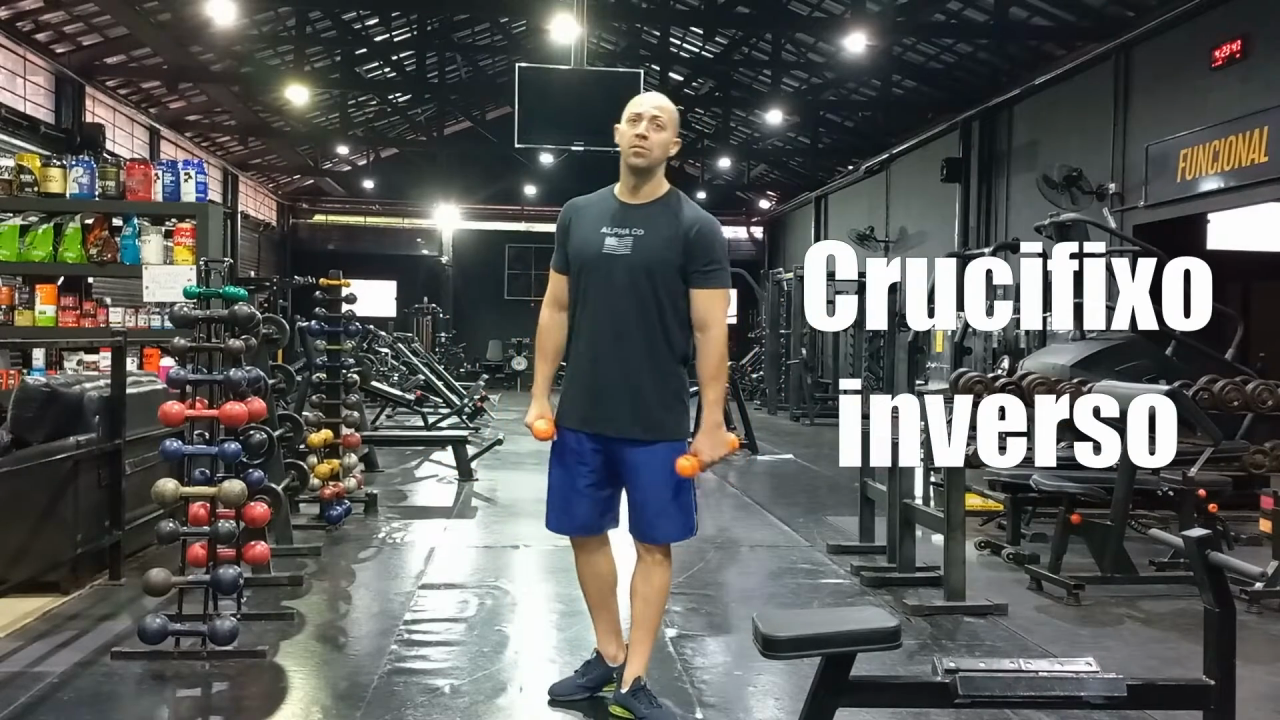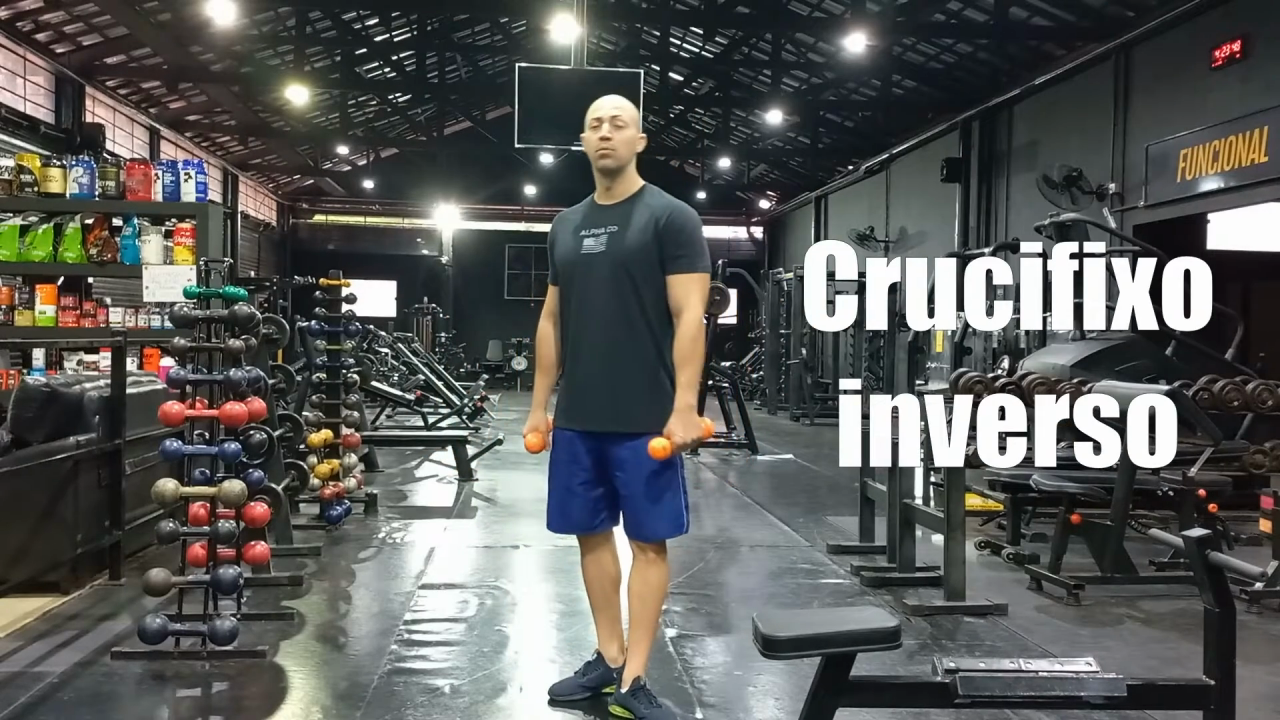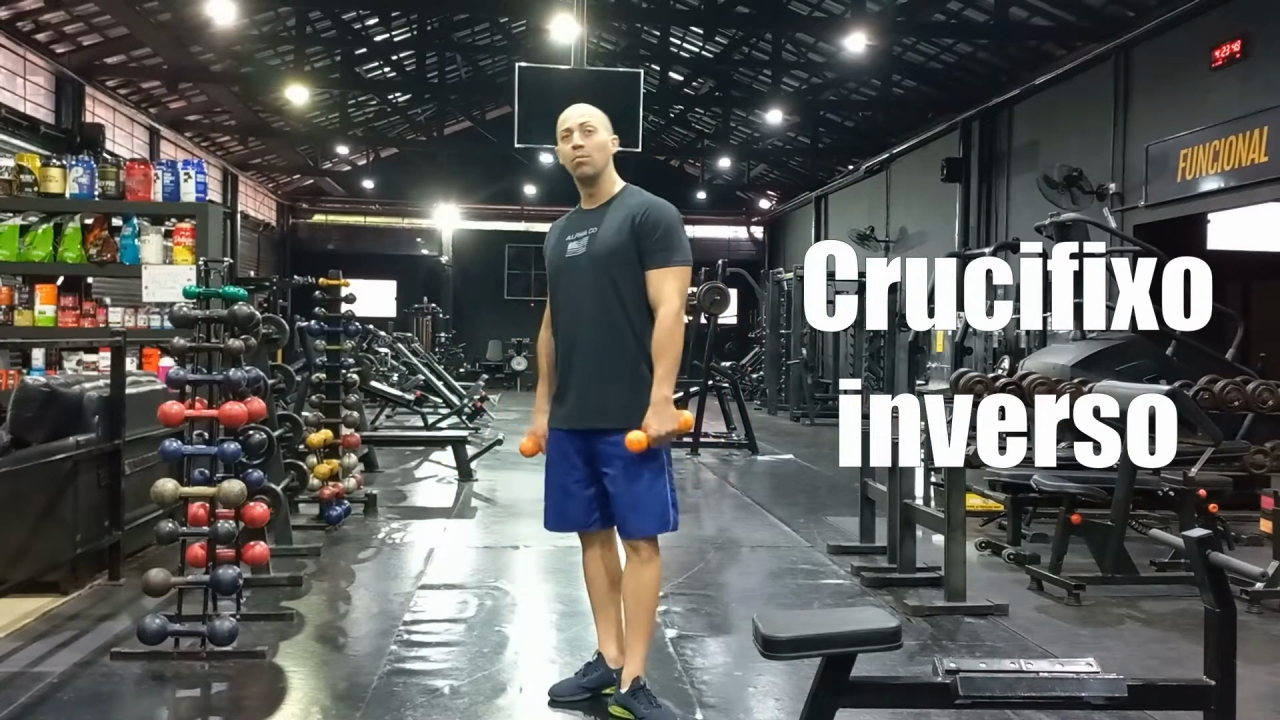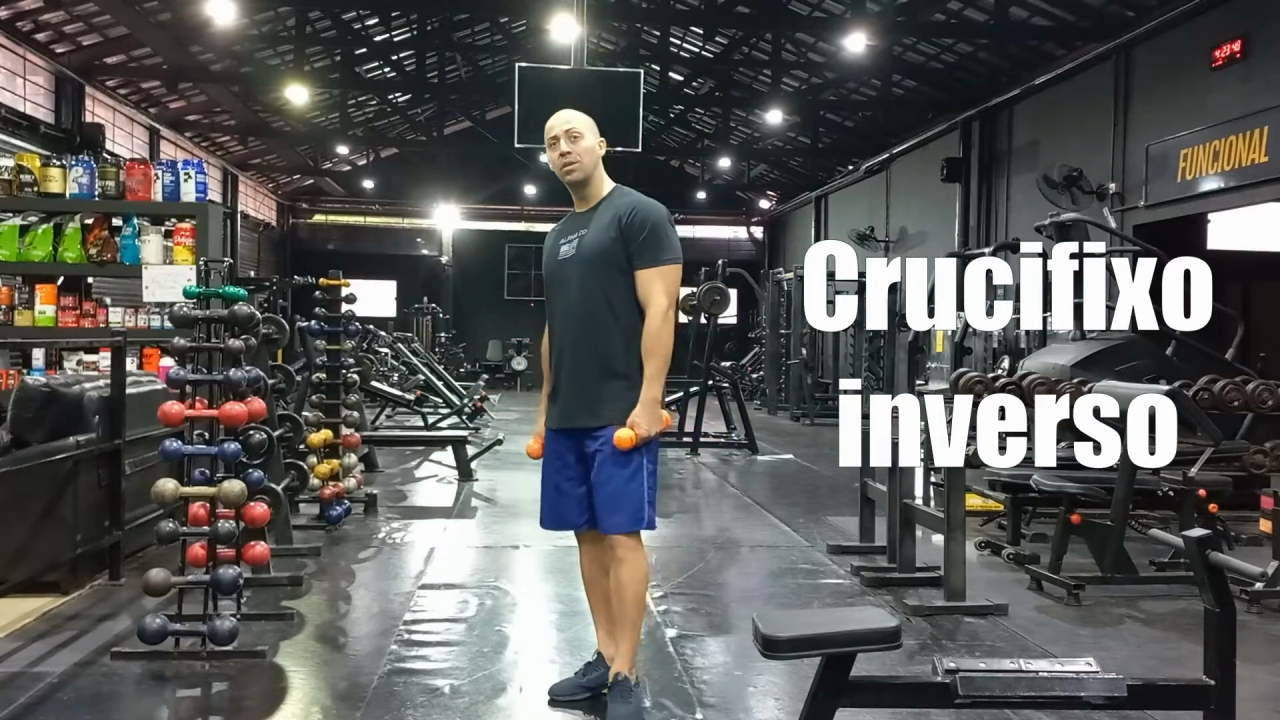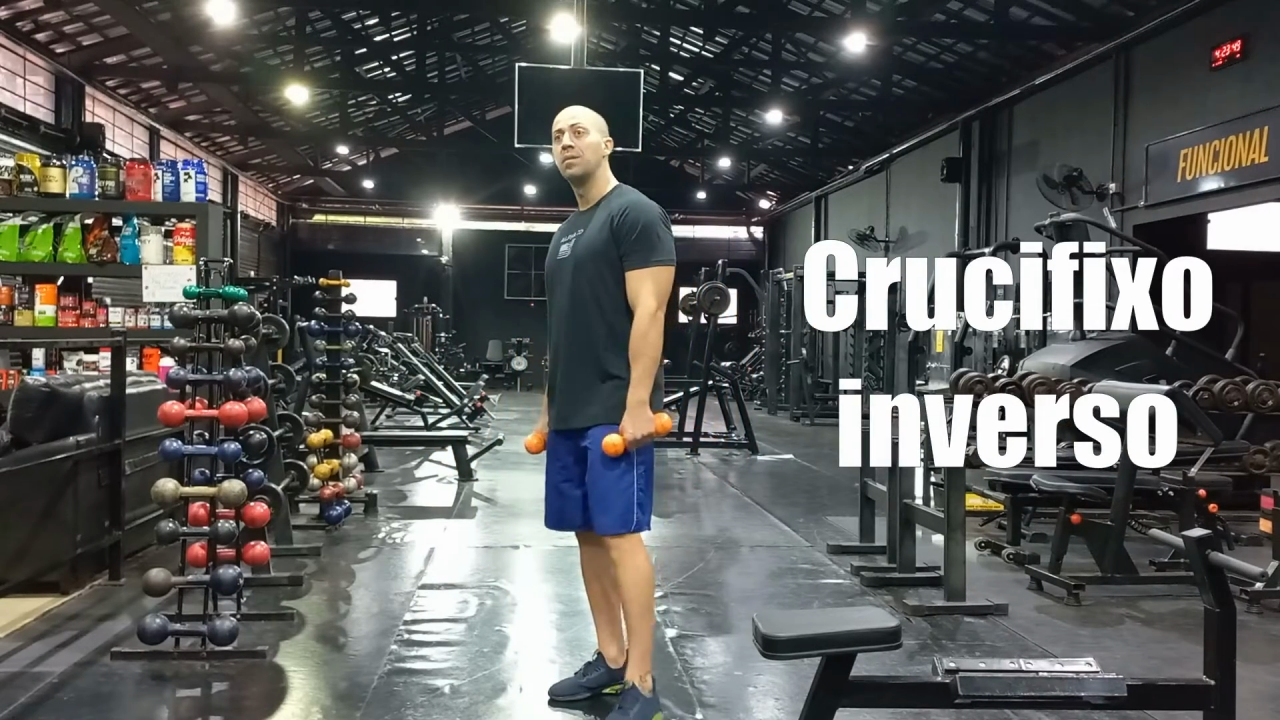
dt=0.3s
person 1, frame 1
left shoulder: (696, 227)
right shoulder: (578, 215)
left elbow: (711, 330)
right elbow: (556, 311)
left wrist: (712, 421)
right wrist: (541, 395)
left hip: (656, 422)
right hip: (582, 415)
left knee: (654, 543)
right knee: (585, 533)
right ankle: (608, 656)
person 1, frame 2
left shoulder: (671, 218)
right shoulder: (567, 224)
left elbow: (689, 317)
right elbow: (552, 320)
left wrist: (686, 407)
right wrist: (539, 403)
left hip: (644, 418)
right hip: (577, 417)
left knee: (648, 541)
right knee: (591, 534)
right ankle: (608, 657)
person 1, frame 3
left shoulder: (650, 214)
right shoulder: (559, 233)
left elbow: (670, 310)
left wrist: (661, 400)
right wrist: (543, 406)
left hip: (631, 413)
right hip: (572, 416)
left knee: (639, 538)
right knee: (593, 535)
right ankle: (608, 659)
person 1, frame 4
left shoulder: (640, 214)
right shoulder: (557, 236)
left elbow: (660, 311)
left wrist: (650, 400)
right wrist: (545, 408)
left hip: (621, 410)
right hip: (568, 414)
left knee: (621, 534)
right knee: (587, 533)
right ankle: (605, 658)
person 1, frame 5
left shoulder: (636, 213)
right shoulder: (565, 231)
left elbow: (649, 312)
left wrist: (637, 403)
right wrist: (549, 406)
left hip: (615, 410)
right hip: (571, 412)
left knee: (621, 535)
right knee: (589, 533)
right ankle: (610, 659)
